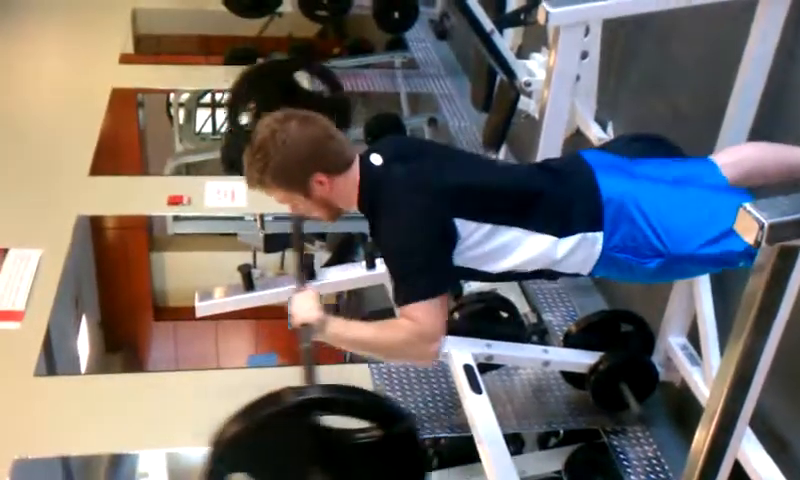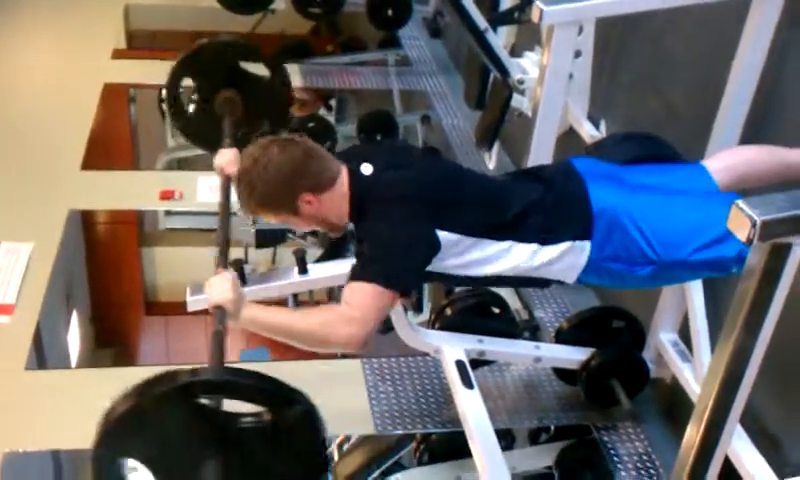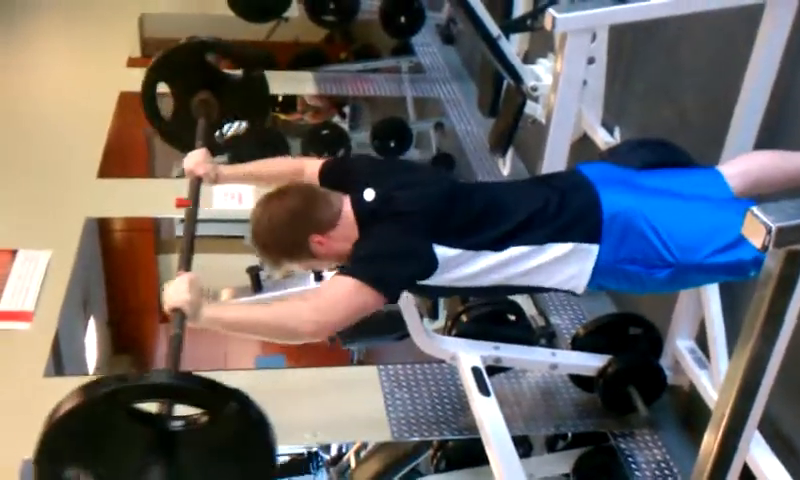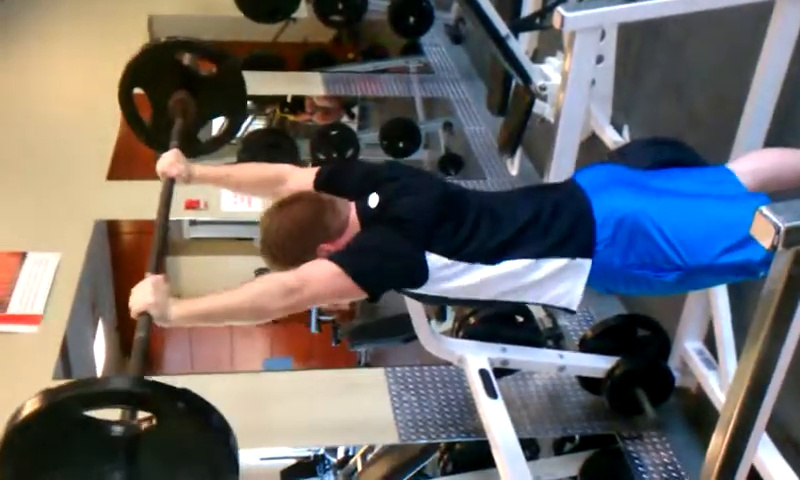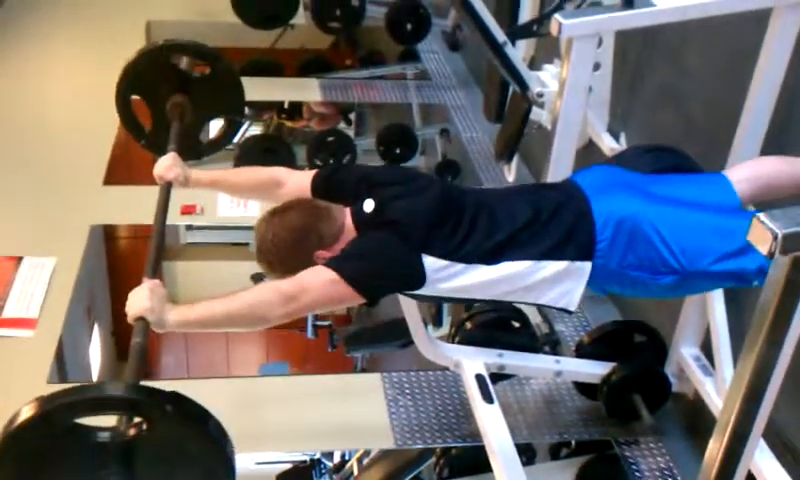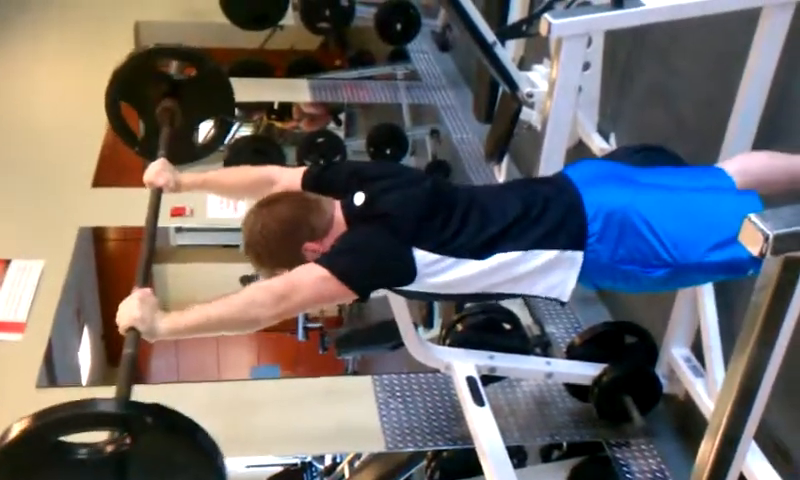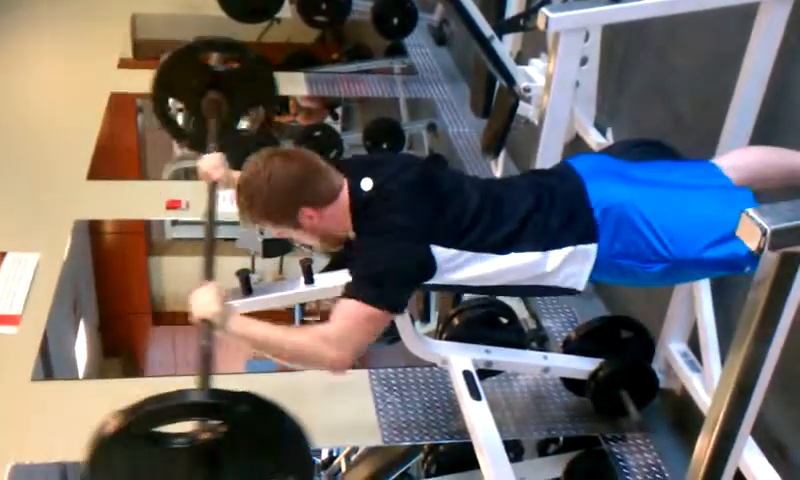
dt=0.3s
person 1, frame 1
left shoulder: (406, 222)
right shoulder: (380, 153)
left elbow: (421, 341)
left wrist: (324, 326)
left hip: (604, 228)
right hip: (585, 179)
right knee: (720, 173)
person 1, frame 2
left shoulder: (392, 224)
right shoulder: (362, 162)
left elbow: (348, 330)
right elbow: (310, 164)
left wrist: (243, 310)
right wrist: (249, 171)
left hip: (593, 236)
right hip: (571, 186)
left knee: (747, 233)
right knee: (711, 179)
person 1, frame 3
left shoulder: (394, 238)
right shoulder: (362, 177)
left elbow: (315, 318)
right elbow: (298, 168)
left wrist: (202, 310)
right wrist: (220, 171)
left hip: (603, 236)
right hip: (585, 192)
right knee: (726, 184)
person 1, frame 4
left shoulder: (391, 245)
right shoulder: (368, 181)
left elbow: (287, 295)
right elbow: (284, 178)
left wrist: (172, 309)
right wrist: (194, 172)
left hip: (604, 242)
right hip: (587, 197)
right knee: (736, 182)
person 1, frame 5
left shoulder: (387, 248)
right shoulder: (364, 185)
left elbow: (286, 301)
right elbow: (282, 180)
left wrist: (169, 314)
right wrist: (193, 174)
left hip: (604, 243)
right hip: (587, 199)
right knee: (731, 190)
person 1, frame 6
left shoulder: (374, 243)
right shoulder: (352, 181)
left elbow: (274, 300)
right elbow: (271, 181)
left wrist: (159, 323)
right wrist: (183, 179)
left hip: (593, 236)
right hip: (578, 191)
right knee: (726, 183)
person 1, frame 7
left shoulder: (388, 244)
right shoulder: (362, 171)
left elbow: (334, 349)
right elbow: (295, 181)
left wrist: (226, 319)
right wrist: (234, 176)
left hip: (600, 233)
right hip: (581, 183)
right knee: (722, 178)
